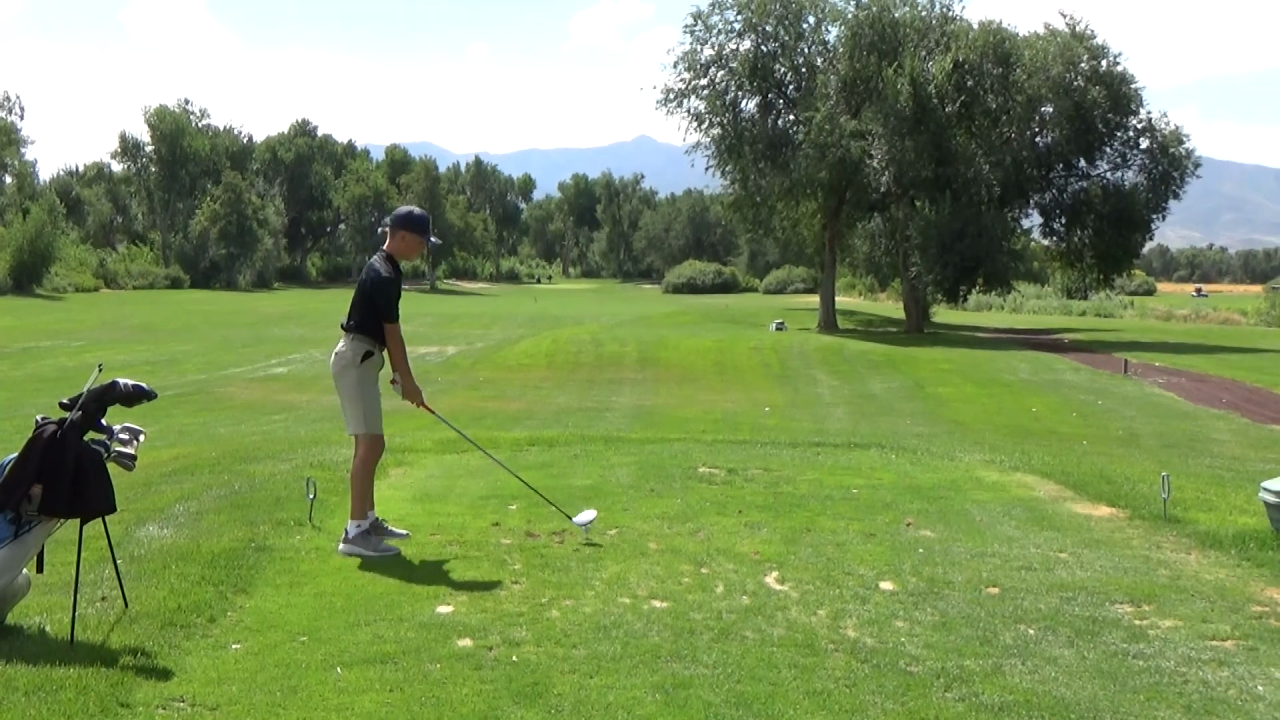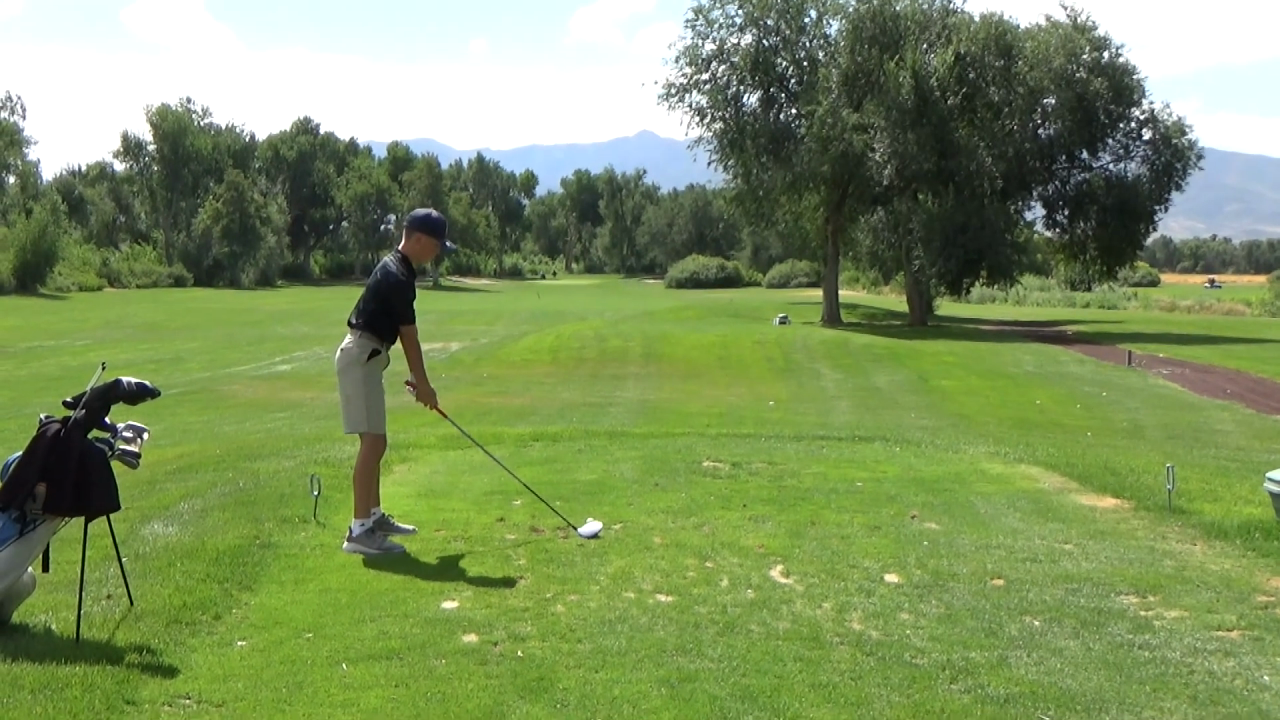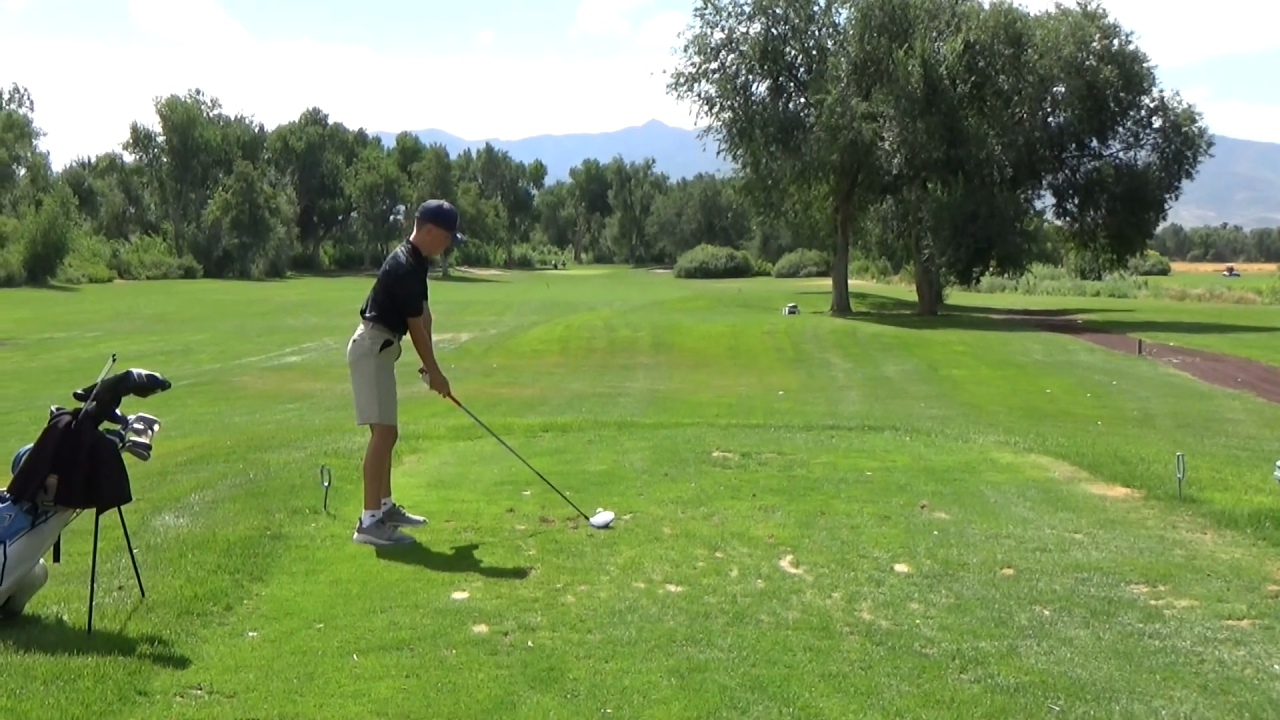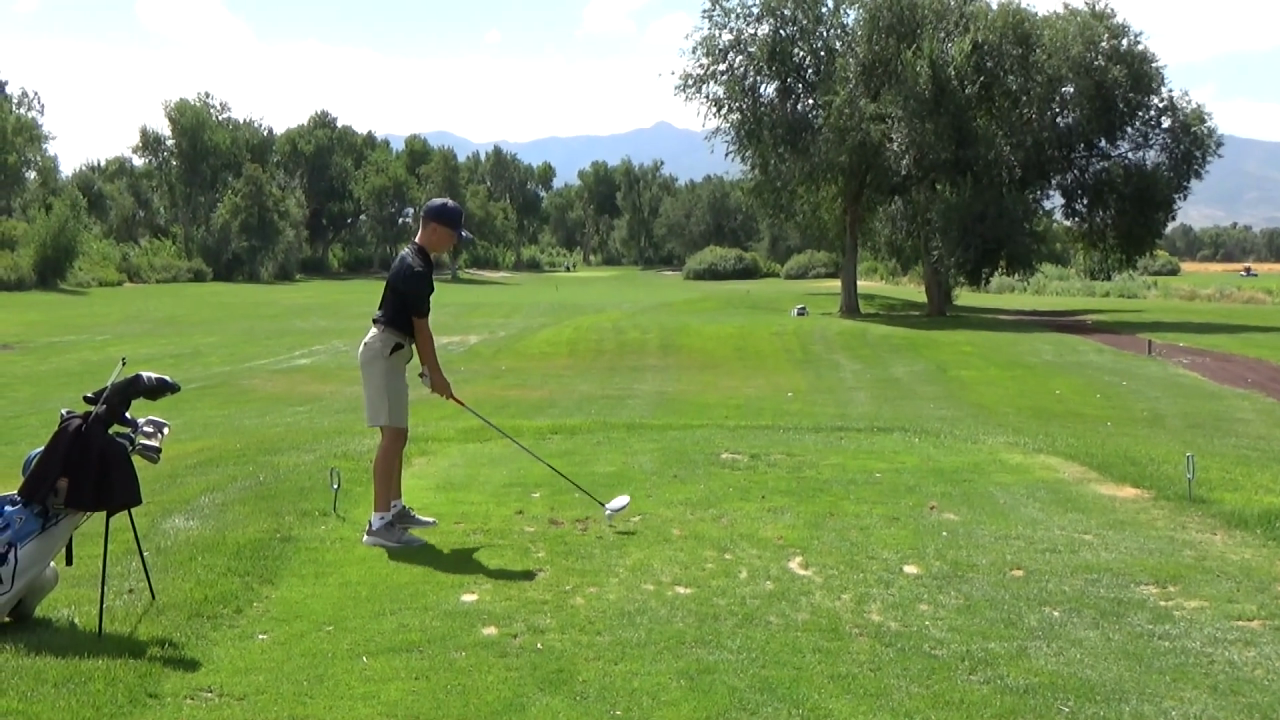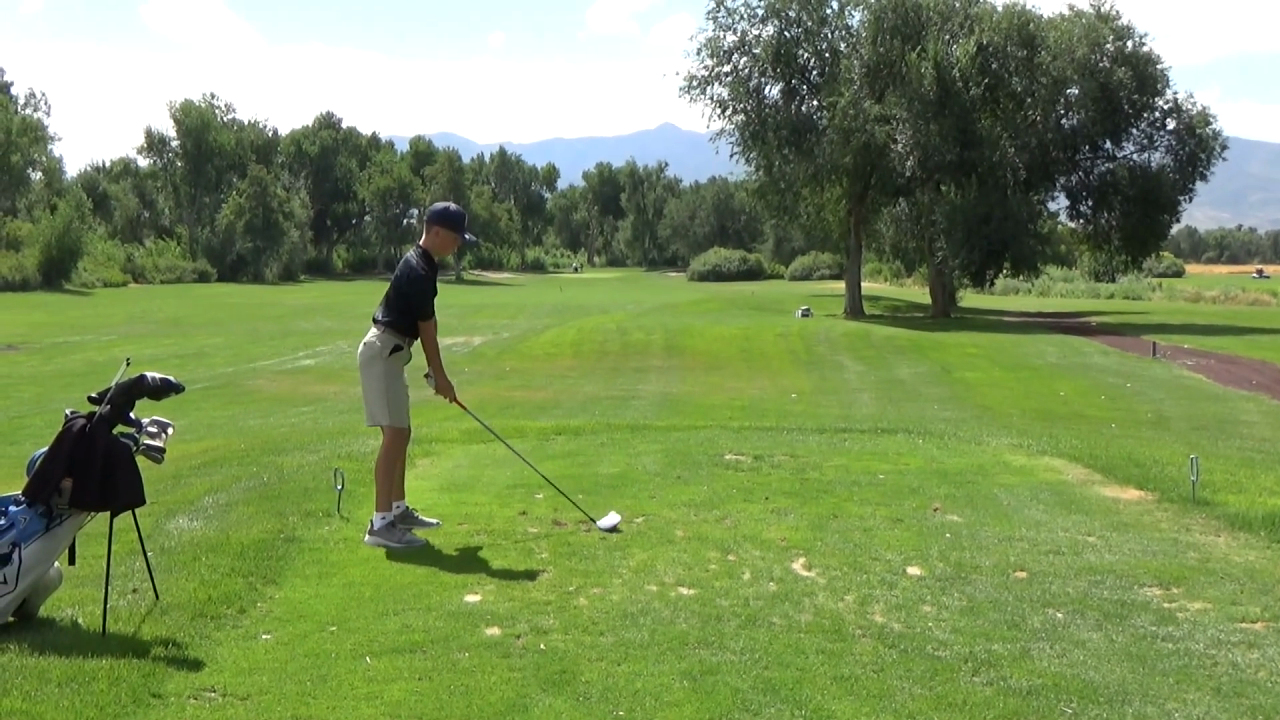
dt=1s
person 1, frame 1
left shoulder: (382, 268)
right shoulder: (384, 275)
left elbow: (386, 333)
right elbow: (393, 333)
left wrist: (398, 374)
right wrist: (408, 381)
left hip: (362, 358)
right hip: (357, 359)
left knee: (368, 443)
right knee: (371, 443)
left ankle: (367, 520)
right ankle: (355, 532)
person 1, frame 2
left shoulder: (396, 268)
right shoulder: (398, 277)
left elbow: (404, 332)
right elbow: (409, 335)
left wrist: (414, 376)
right wrist: (423, 383)
left hip: (365, 356)
right hip: (361, 358)
left knee: (374, 441)
right knee: (373, 442)
left ankle: (373, 516)
right ankle: (359, 530)
person 1, frame 3
left shoulder: (416, 261)
right shoulder: (405, 267)
left elbow: (424, 315)
right elbow: (416, 326)
left wrist: (430, 365)
right wrist: (434, 371)
left hip: (380, 348)
right hip: (372, 349)
left knee: (386, 431)
right knee: (383, 432)
left ankle: (384, 506)
right ankle: (369, 521)
person 1, frame 4
left shoulder: (414, 260)
right shoulder: (415, 269)
left elbow: (415, 326)
right elbow: (420, 327)
left wrist: (428, 368)
right wrist: (436, 373)
left hip: (390, 351)
right hip: (384, 353)
left knee: (397, 434)
right knee: (393, 435)
left ankle: (394, 508)
right ankle: (379, 524)
person 1, frame 5
left shoulder: (421, 263)
right shoulder: (419, 272)
left elbow: (428, 322)
right elbow: (426, 329)
left wrist: (435, 370)
right wrist: (440, 375)
left hip: (389, 352)
right hip: (382, 352)
left knee: (401, 433)
right knee: (394, 434)
left ankle: (398, 509)
right ankle: (380, 523)
